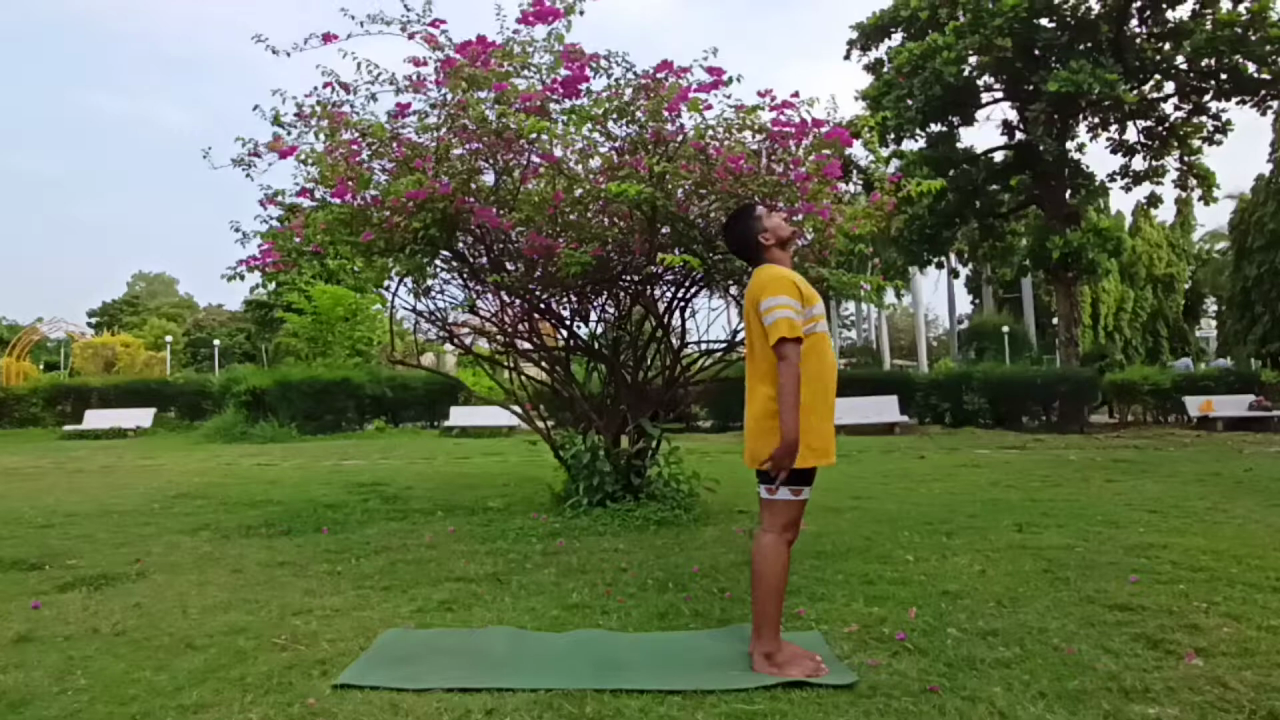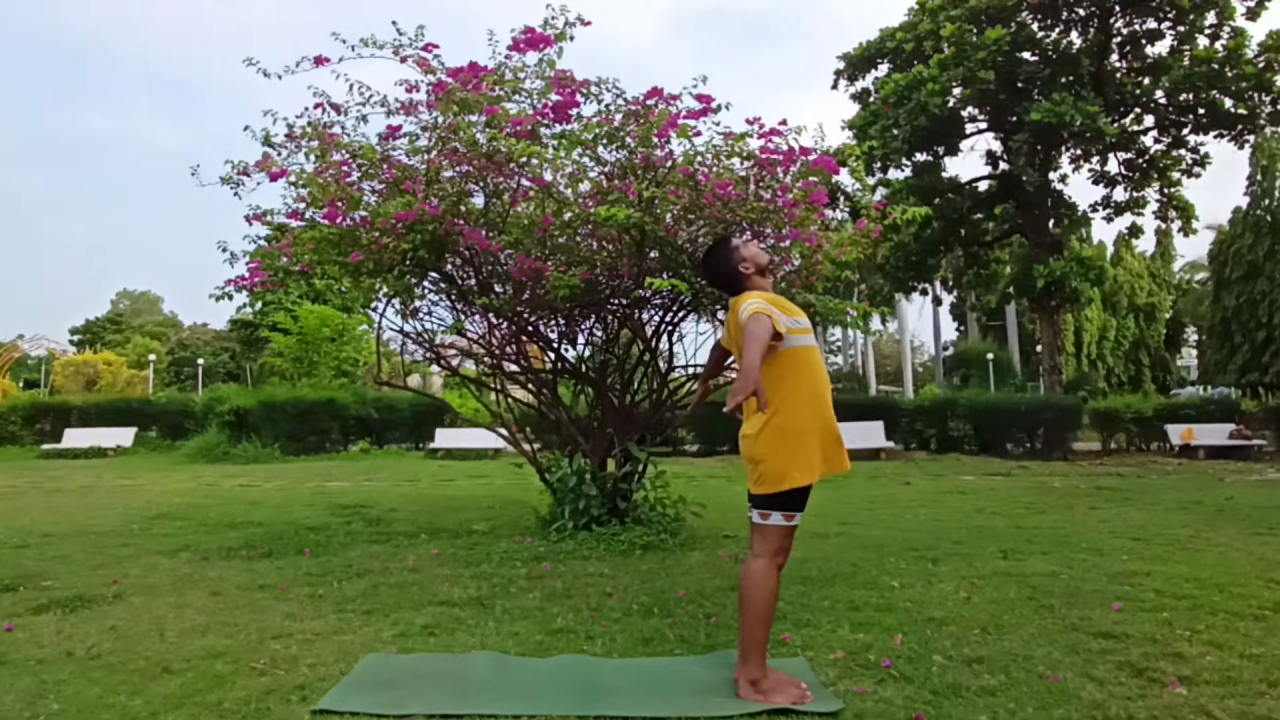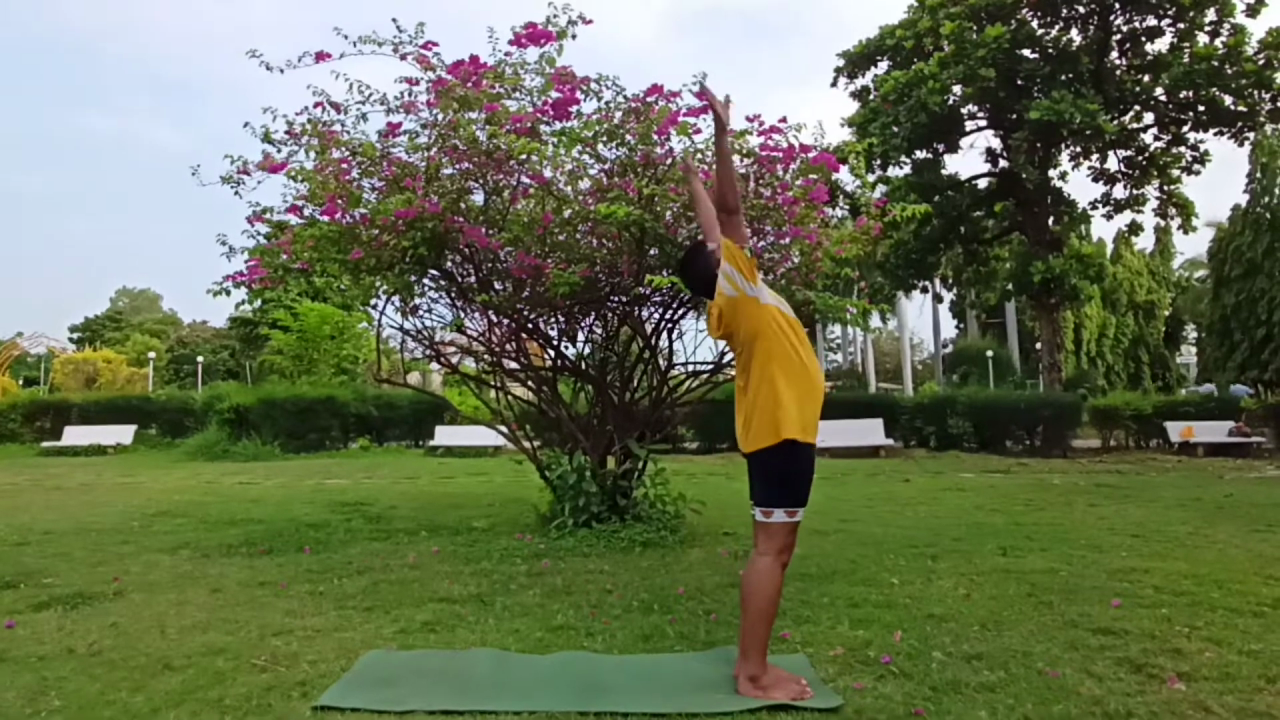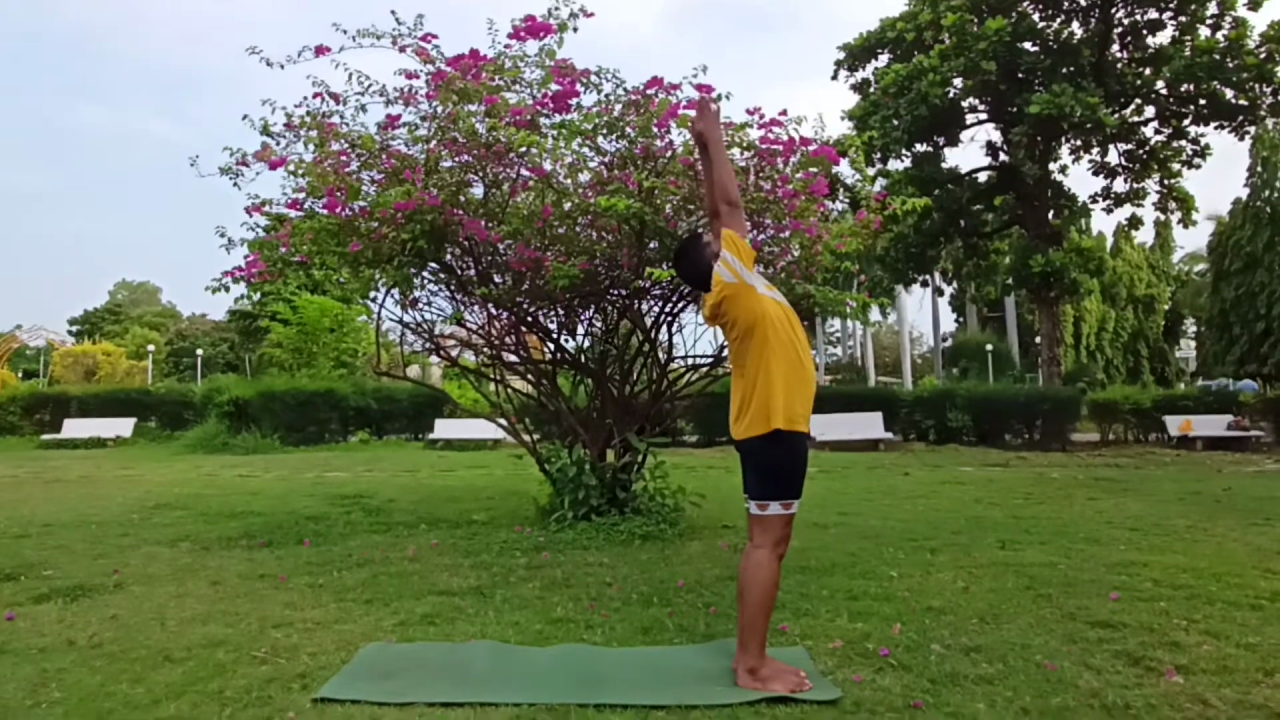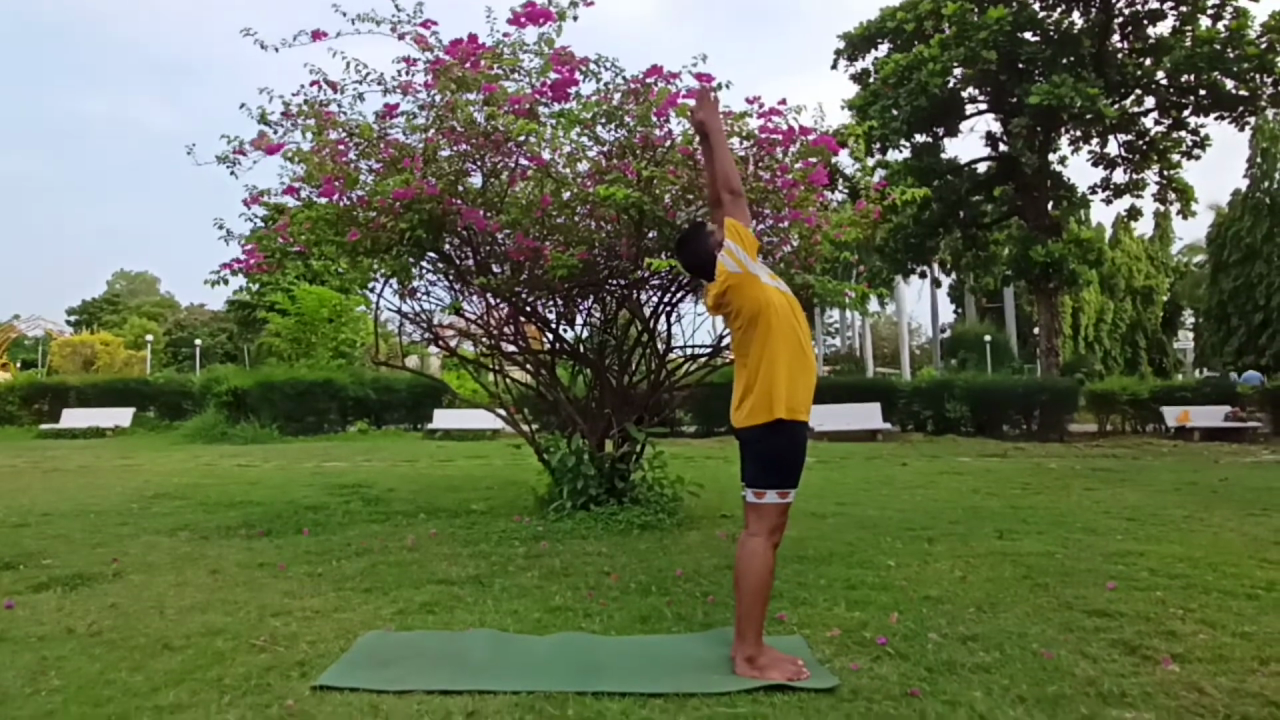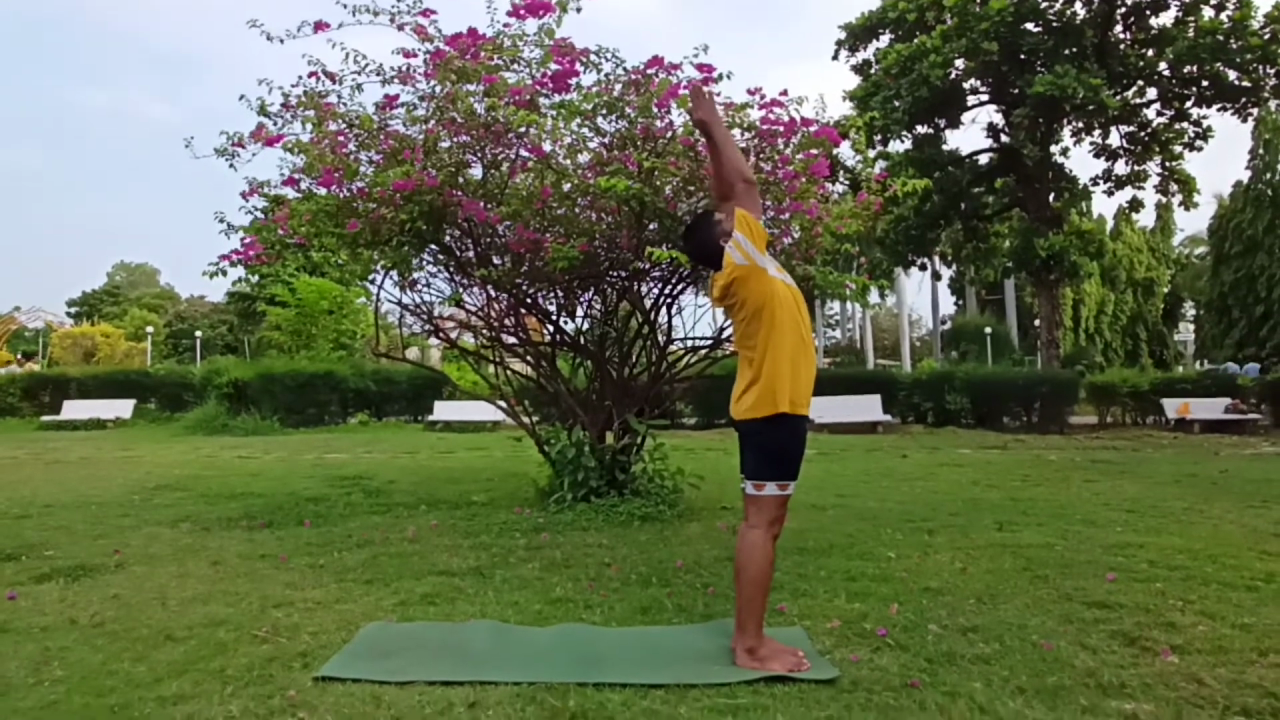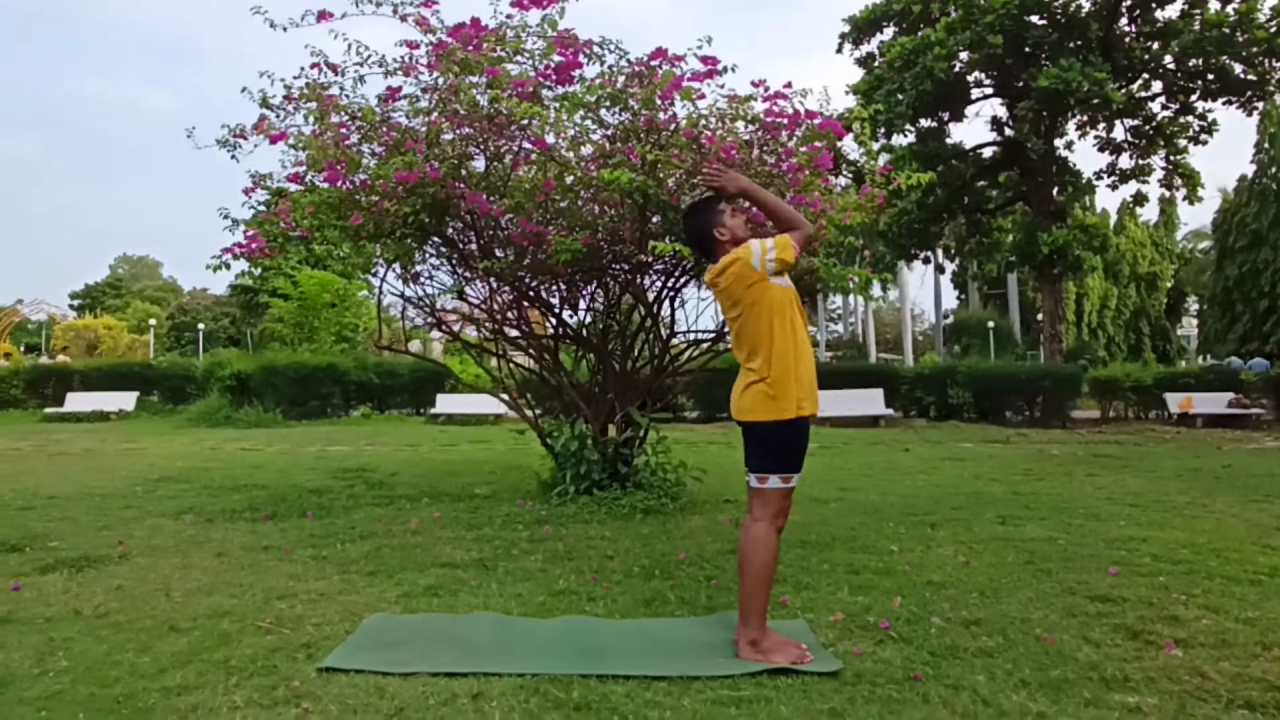
dt=0.5s
person 1, frame 1
left shoulder: (772, 281)
right shoulder: (778, 281)
right elbow: (787, 357)
right wrist: (788, 430)
left hip: (789, 428)
right hip: (786, 431)
left knee: (782, 531)
right knee: (778, 531)
left ankle: (766, 640)
right ankle: (768, 651)
person 1, frame 2
left shoulder: (754, 305)
right shoulder: (758, 300)
left elbow: (723, 346)
right elbow: (756, 333)
left wrist: (706, 381)
right wrist: (751, 371)
left hip: (790, 447)
right hip: (783, 449)
left knee: (770, 554)
right knee: (768, 554)
left ankle: (752, 667)
right ankle: (753, 677)
person 1, frame 3
left shoulder: (734, 303)
right shoulder: (735, 289)
left elbow: (714, 224)
right elbow: (730, 215)
left wrist: (696, 185)
right wrist: (721, 136)
left hip: (778, 429)
right hip: (780, 431)
left knee: (773, 549)
right knee: (772, 549)
left ankle: (753, 662)
right ankle: (753, 674)
person 1, frame 4
left shoulder: (734, 290)
right shoulder: (731, 282)
left elbow: (721, 211)
right elbow: (727, 206)
left wrist: (710, 143)
right wrist: (711, 141)
left hip: (774, 423)
right hip: (772, 425)
left knee: (770, 543)
right knee: (767, 542)
left ankle: (752, 656)
right ankle: (752, 666)
person 1, frame 5
left shoulder: (738, 278)
right shoulder: (735, 272)
left elbow: (724, 201)
right elbow: (731, 196)
left wrist: (710, 135)
right wrist: (713, 131)
left hip: (773, 412)
right hip: (772, 414)
left knee: (765, 531)
right knee: (763, 531)
left ankle: (750, 645)
right ankle: (749, 655)
person 1, frame 6
left shoulder: (739, 272)
right shoulder: (744, 263)
left elbow: (730, 192)
right elbow: (743, 185)
left wrist: (710, 132)
right wrist: (713, 126)
left hip: (770, 405)
right hip: (773, 408)
left knee: (764, 521)
right knee: (763, 521)
left ankle: (750, 637)
right ankle: (750, 646)
person 1, frame 7
left shoulder: (731, 269)
right shoulder: (748, 259)
left elbow: (789, 234)
right elbow: (805, 231)
left wrist: (746, 197)
right wrist: (750, 190)
left hip: (768, 399)
right hip: (777, 402)
left knee: (768, 516)
right knee: (767, 517)
left ankle: (753, 629)
right ankle: (753, 638)
